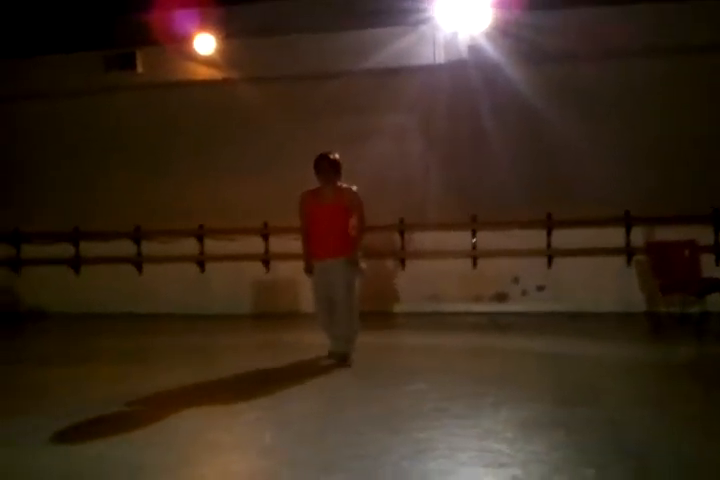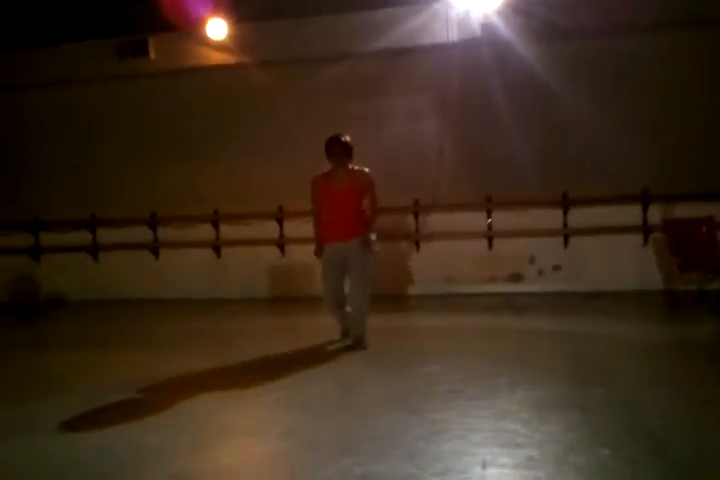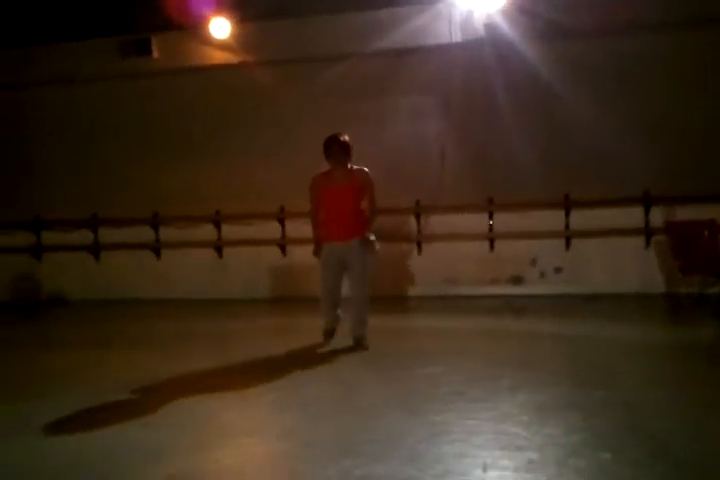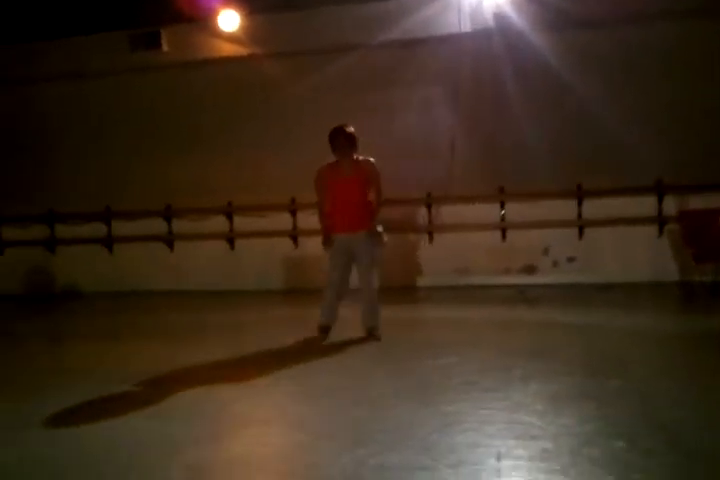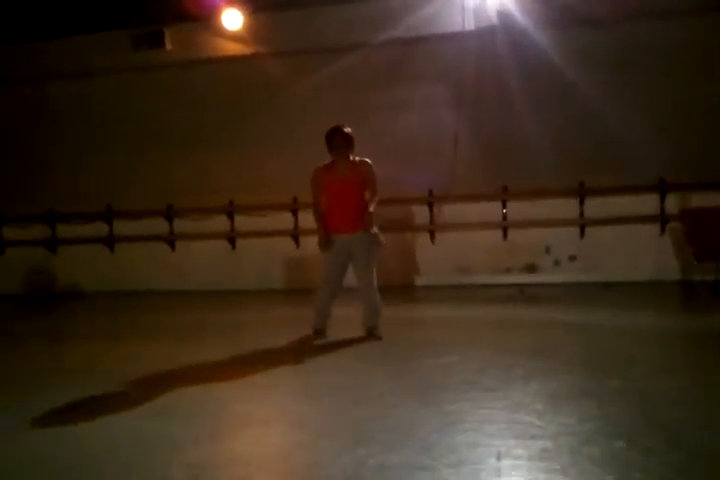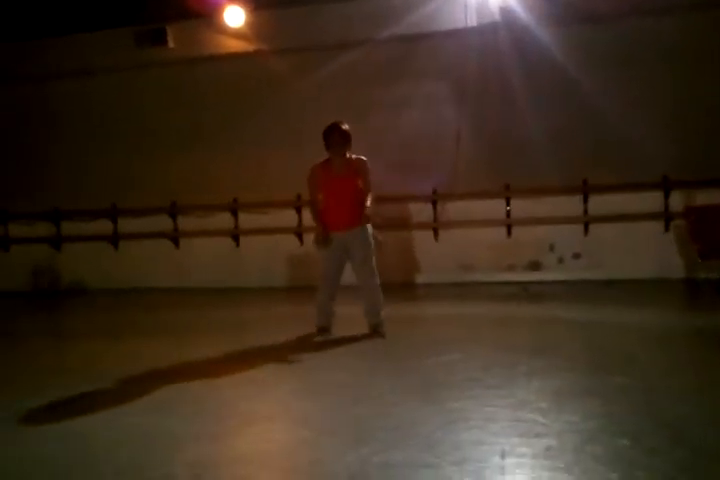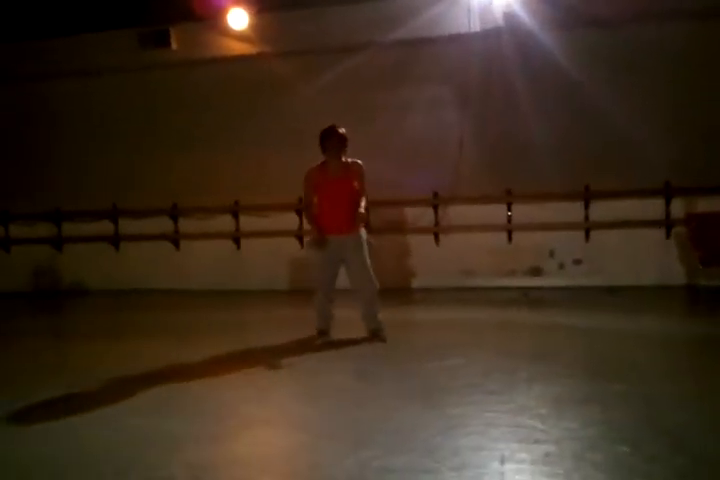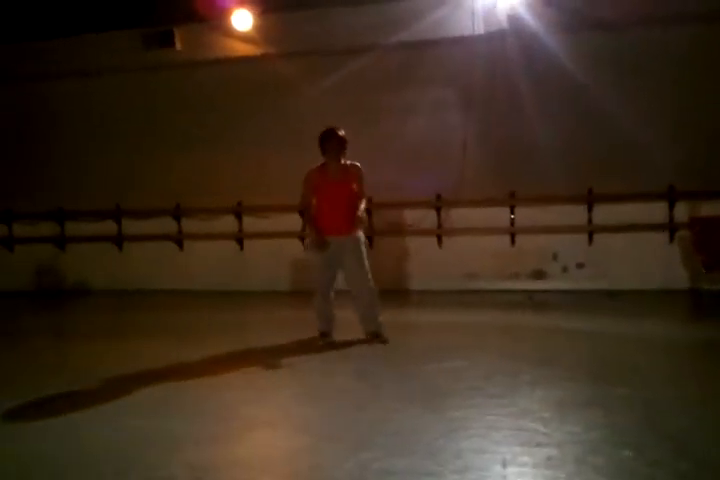
dt=0.1s
person 1, frame 1
left shoulder: (350, 194)
right shoulder: (308, 198)
left elbow: (360, 225)
right elbow: (305, 230)
left wrist: (354, 251)
right wrist: (307, 258)
left hip: (344, 259)
right hip: (319, 261)
left knee: (345, 306)
right knee: (324, 308)
left ankle: (344, 351)
right ankle: (337, 345)
person 1, frame 2
left shoulder: (362, 176)
right shoulder: (319, 181)
left elbow: (372, 206)
right elbow: (317, 213)
left wrist: (367, 231)
right wrist: (318, 241)
left hip: (357, 241)
right hip: (331, 244)
left knee: (359, 290)
right knee: (331, 291)
left ankle: (358, 333)
right ankle: (346, 322)
person 1, frame 3
left shoulder: (361, 175)
right shoulder: (319, 181)
left elbow: (371, 206)
right elbow: (315, 212)
left wrist: (366, 231)
right wrist: (317, 240)
left hip: (356, 241)
right hip: (330, 244)
left knee: (359, 291)
right knee: (328, 290)
left ankle: (359, 335)
right ankle: (331, 323)
person 1, frame 4
left shoulder: (368, 166)
right shoulder: (324, 173)
left elbow: (377, 196)
right elbow: (321, 204)
left wrist: (374, 221)
right wrist: (325, 231)
left hip: (364, 233)
right hip: (338, 235)
left knee: (369, 282)
right knee: (335, 282)
left ankle: (371, 325)
right ankle: (326, 322)
person 1, frame 5
left shoulder: (364, 167)
right shoulder: (321, 173)
left elbow: (373, 194)
right elbow: (317, 205)
left wrist: (370, 211)
right wrist: (322, 231)
left hip: (362, 233)
right hip: (335, 236)
left knee: (368, 281)
right knee: (329, 283)
left ankle: (372, 325)
right ankle: (319, 325)
person 1, frame 6
left shoulder: (360, 164)
right shoulder: (318, 171)
left elbow: (367, 191)
right elbow: (314, 202)
left wrist: (366, 206)
right wrist: (320, 228)
left hip: (358, 231)
right hip: (332, 234)
left knee: (369, 278)
right knee: (328, 280)
left ankle: (375, 322)
right ankle: (323, 323)
person 1, frame 7
left shoulder: (356, 168)
right shoulder: (314, 174)
left elbow: (362, 195)
right elbow: (308, 205)
left wrist: (361, 208)
right wrist: (315, 230)
left hip: (353, 234)
right hip: (327, 237)
left knee: (365, 281)
right knee: (325, 284)
left ankle: (374, 326)
right ankle: (323, 327)
person 1, frame 8
left shoulder: (355, 170)
right shoulder: (313, 176)
left elbow: (361, 197)
right elbow: (306, 207)
left wrist: (360, 211)
right wrist: (314, 232)
left hip: (351, 236)
right hip: (326, 239)
left knee: (363, 283)
right knee: (323, 286)
left ankle: (373, 328)
right ankle: (325, 328)
